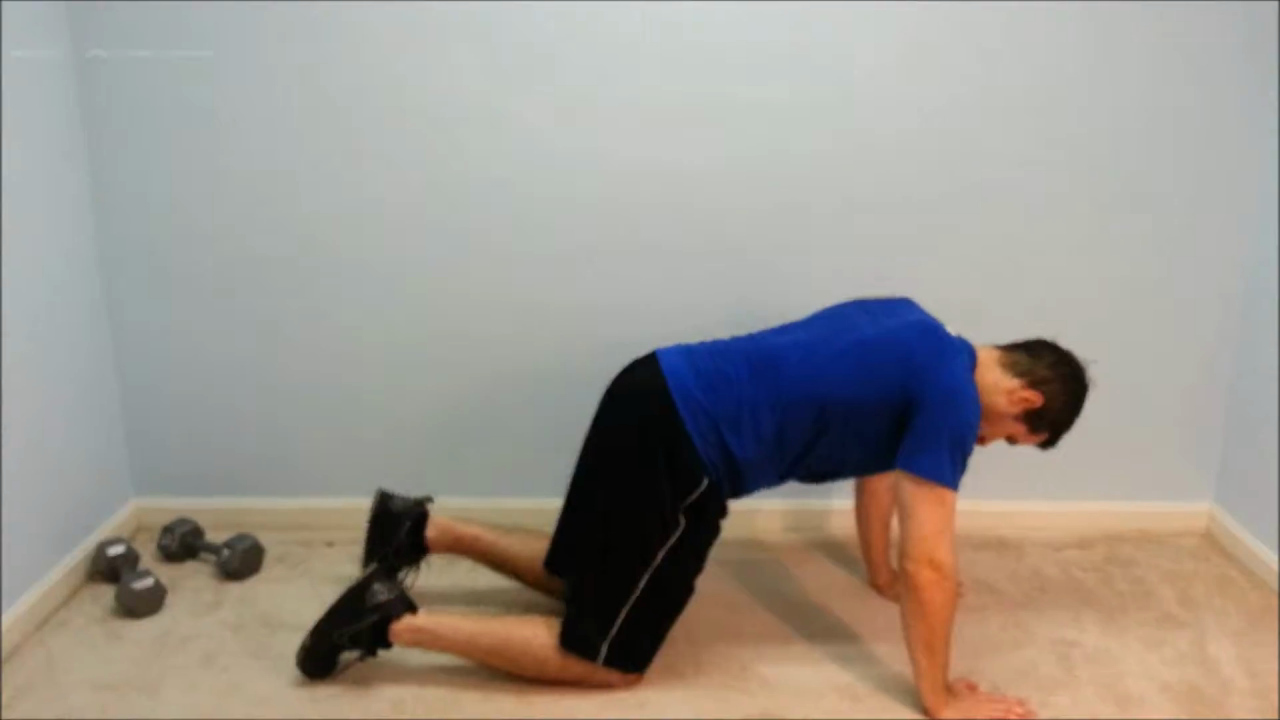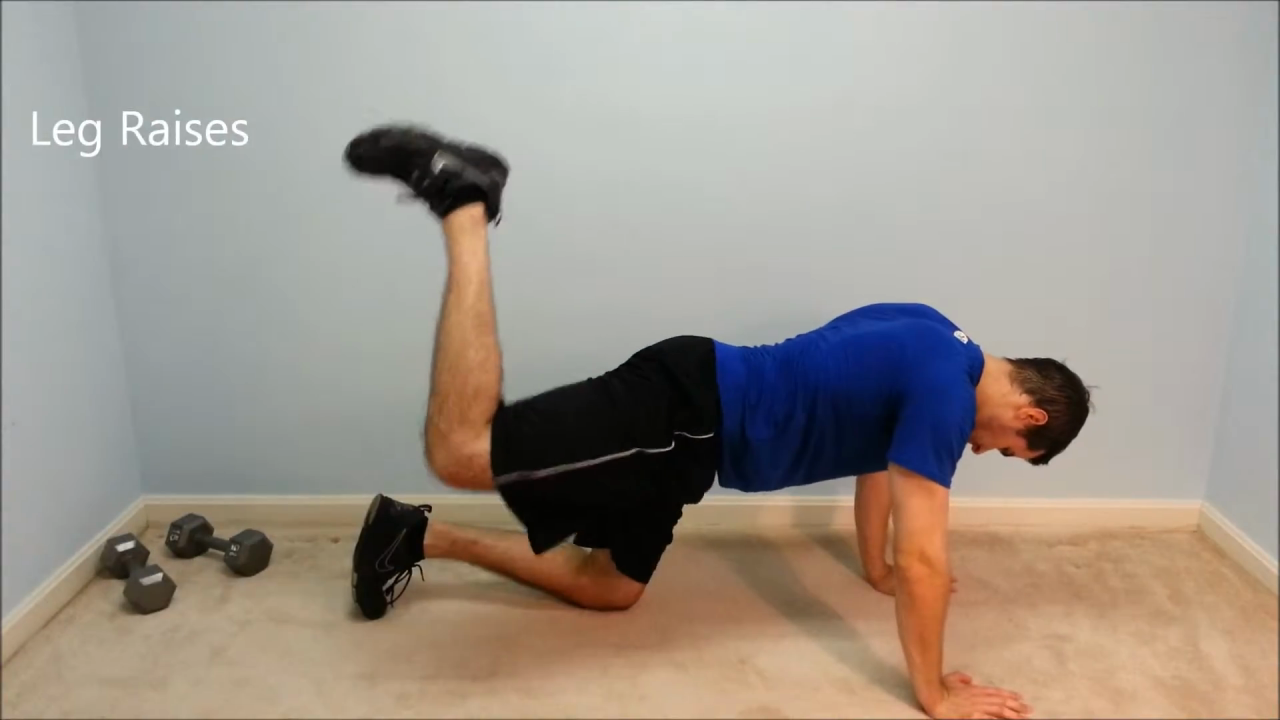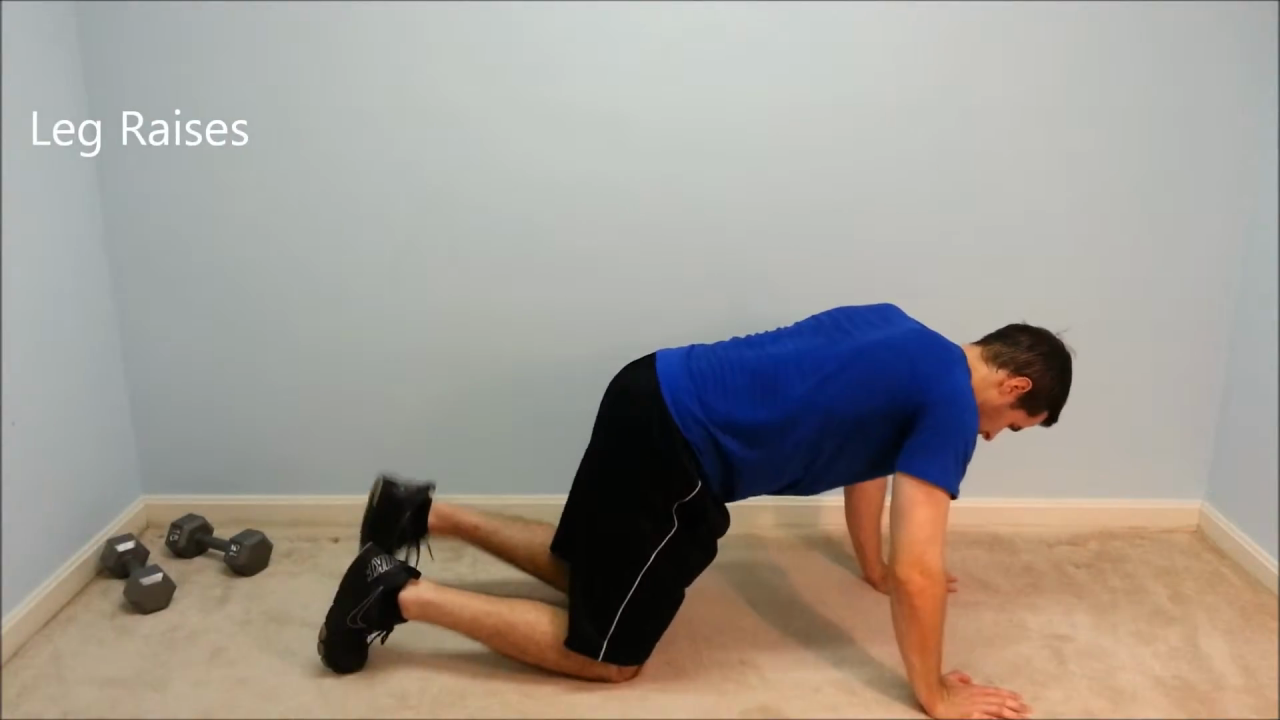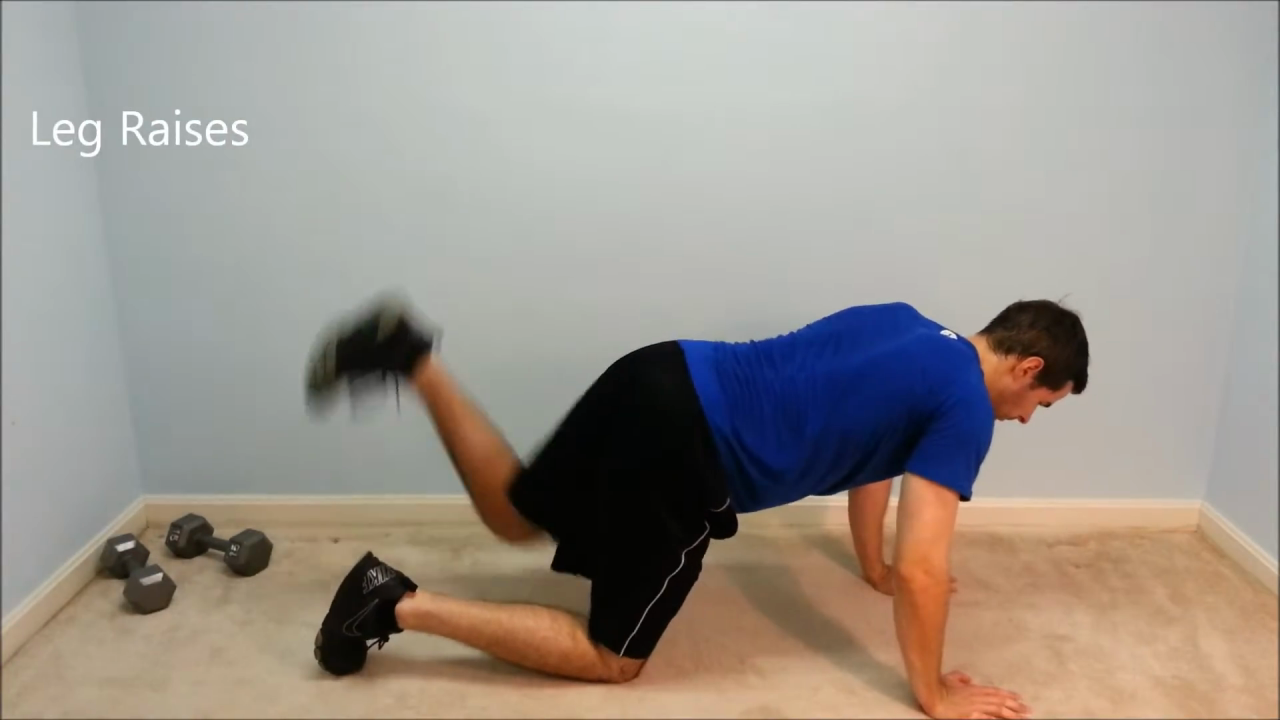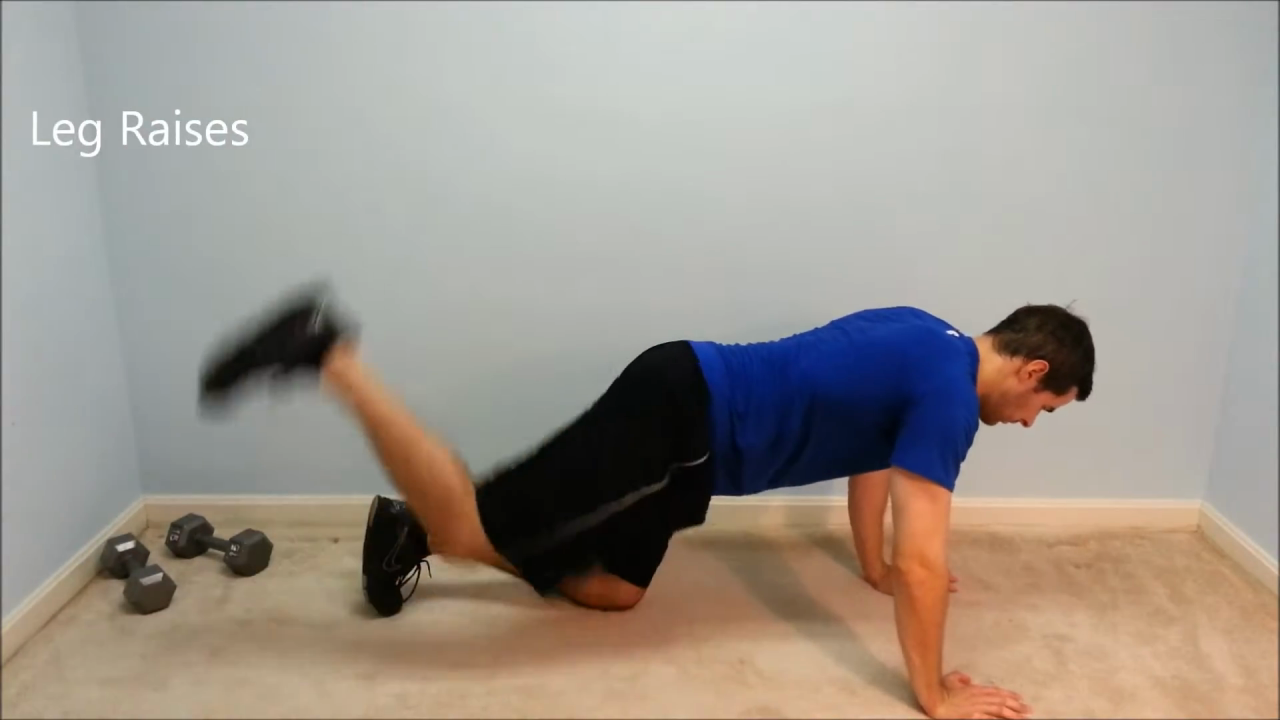
dt=1s
person 1, frame 1
left shoulder: (921, 342)
right shoulder: (951, 395)
left elbow: (875, 454)
right elbow: (930, 568)
left wrist: (881, 571)
left hip: (658, 400)
right hip: (672, 447)
left knee: (589, 574)
left ankle: (425, 527)
right ankle: (399, 621)
person 1, frame 2
left shoulder: (930, 341)
right shoulder: (944, 394)
left elbow: (873, 459)
right elbow: (923, 556)
left wrist: (875, 565)
left hip: (687, 411)
right hip: (681, 410)
left knee: (610, 587)
right knee: (459, 450)
left ankle: (420, 533)
right ankle: (466, 206)
person 1, frame 3
left shoulder: (905, 338)
right shoulder: (950, 403)
right elbow: (919, 573)
left wrist: (871, 565)
left hip: (654, 394)
right hip: (667, 449)
left knee: (582, 568)
right knee: (604, 655)
left ankle: (425, 512)
right ankle: (405, 595)
person 1, frame 4
left shoulder: (913, 331)
right shoulder: (965, 407)
right elbow: (922, 573)
left wrist: (873, 565)
left hip: (660, 378)
right hip: (679, 446)
left knee: (516, 508)
right knee: (612, 656)
left ankle: (412, 353)
right ankle: (401, 605)
person 1, frame 5
left shoulder: (923, 337)
right shoulder: (952, 397)
left elbow: (868, 461)
right elbow: (920, 565)
left wrist: (873, 574)
left hip: (684, 392)
right hip: (676, 424)
left knee: (613, 587)
right knee: (472, 529)
left ankle: (415, 537)
right ankle: (329, 350)
